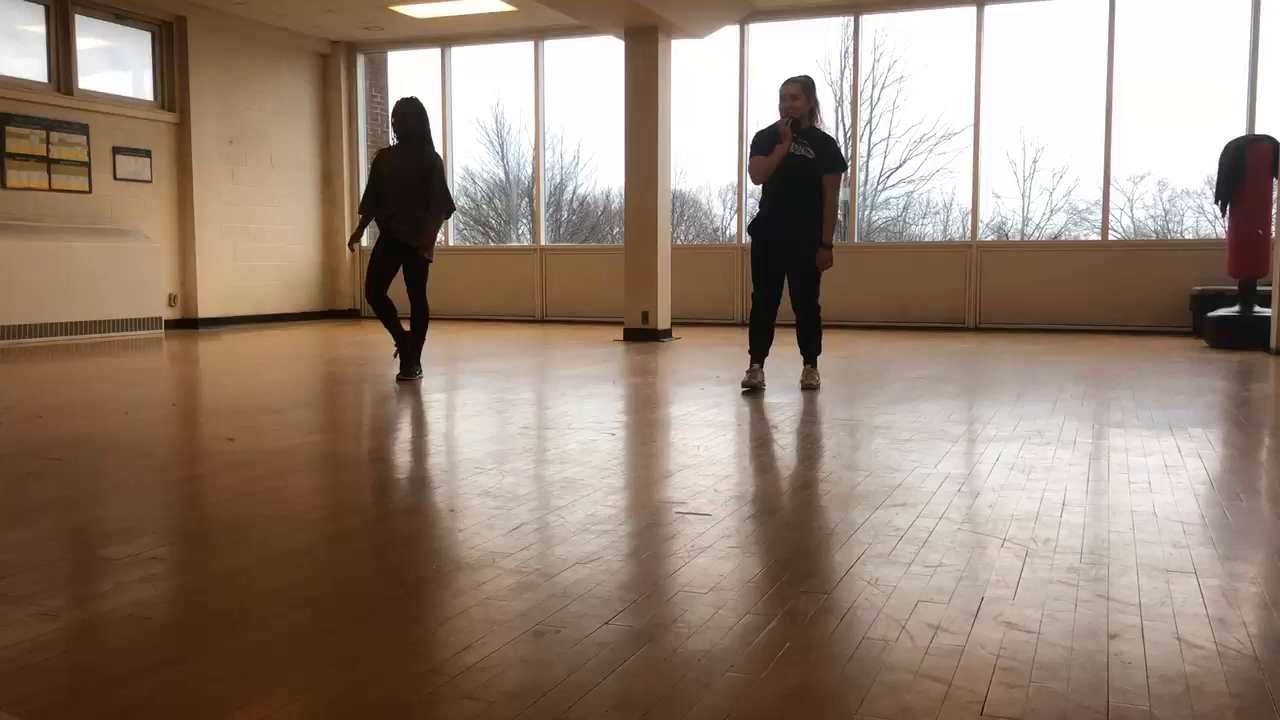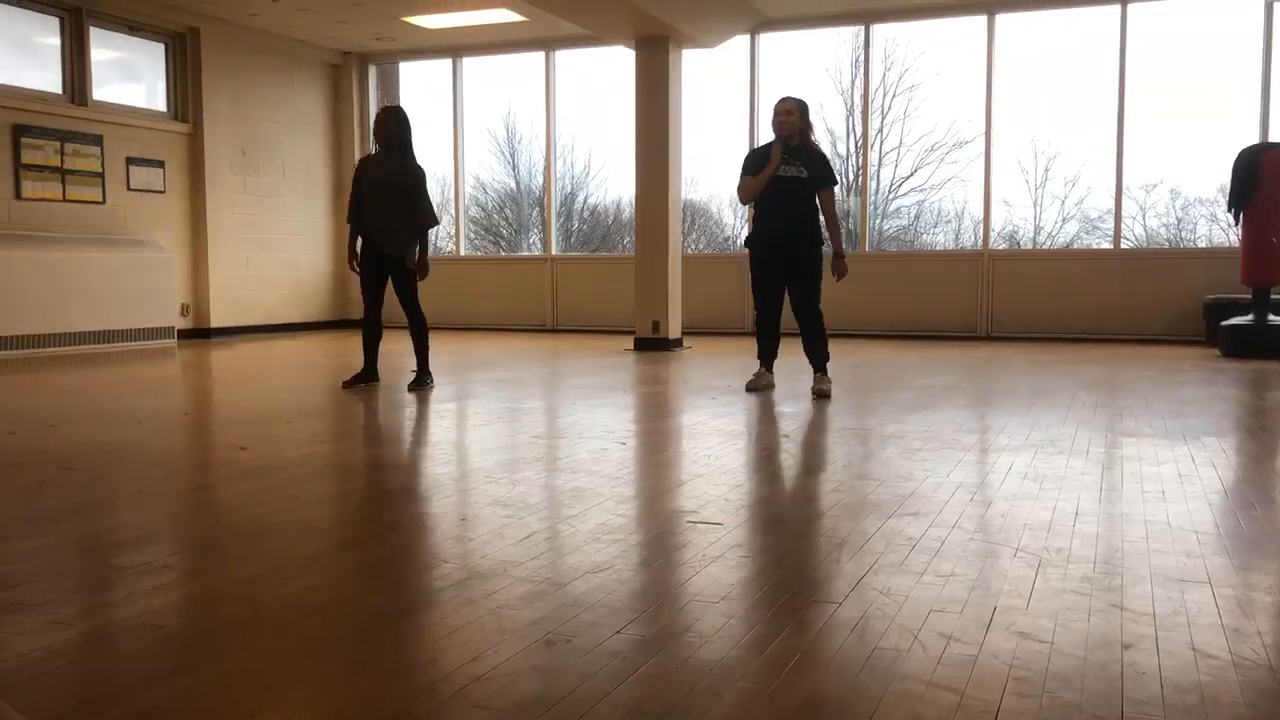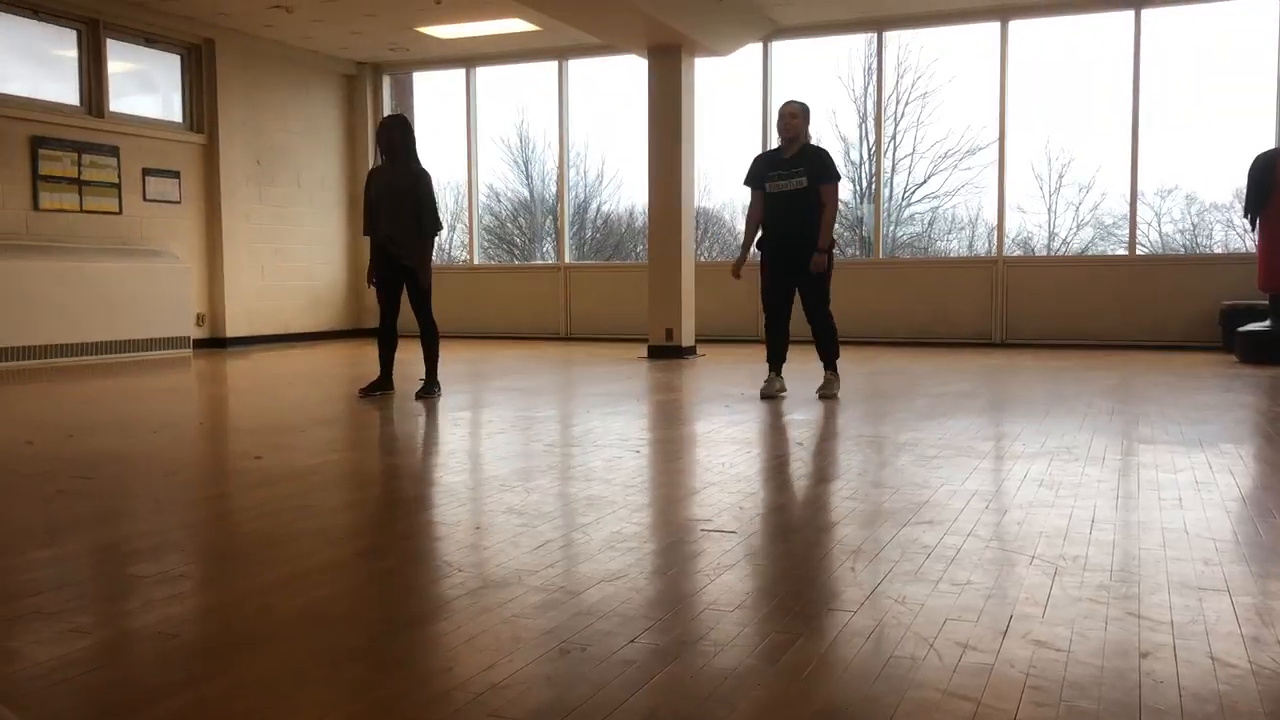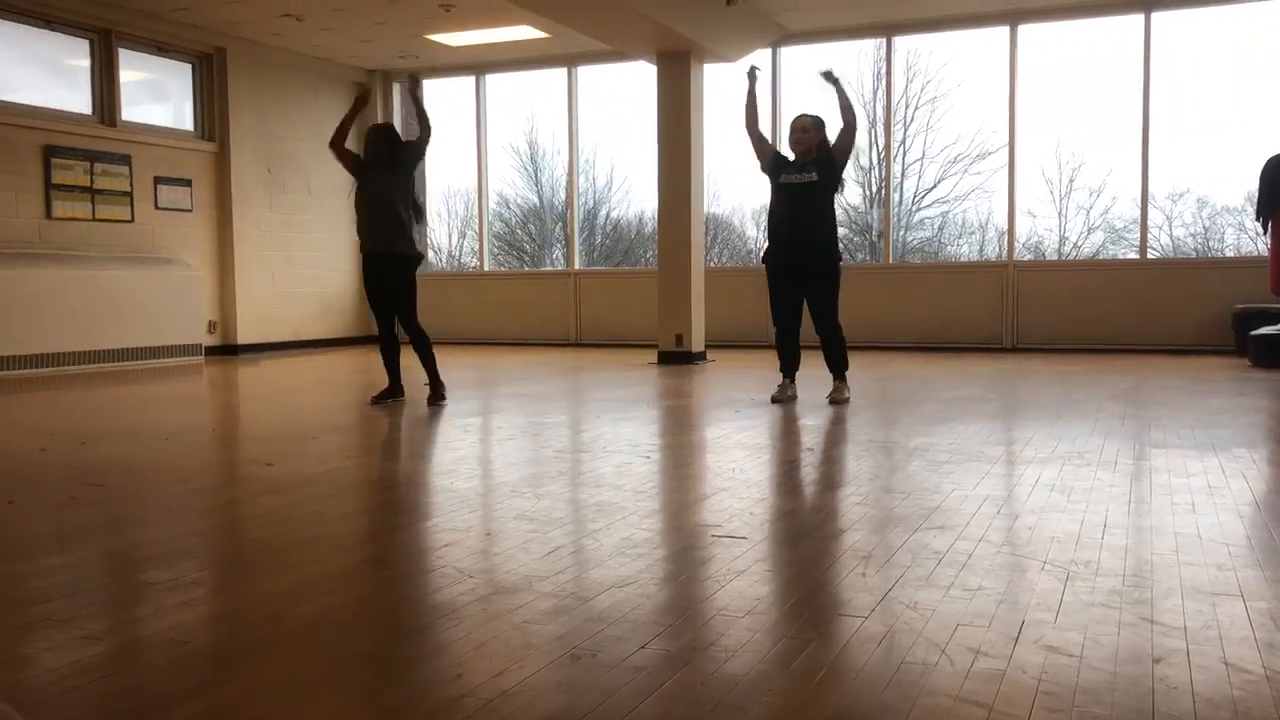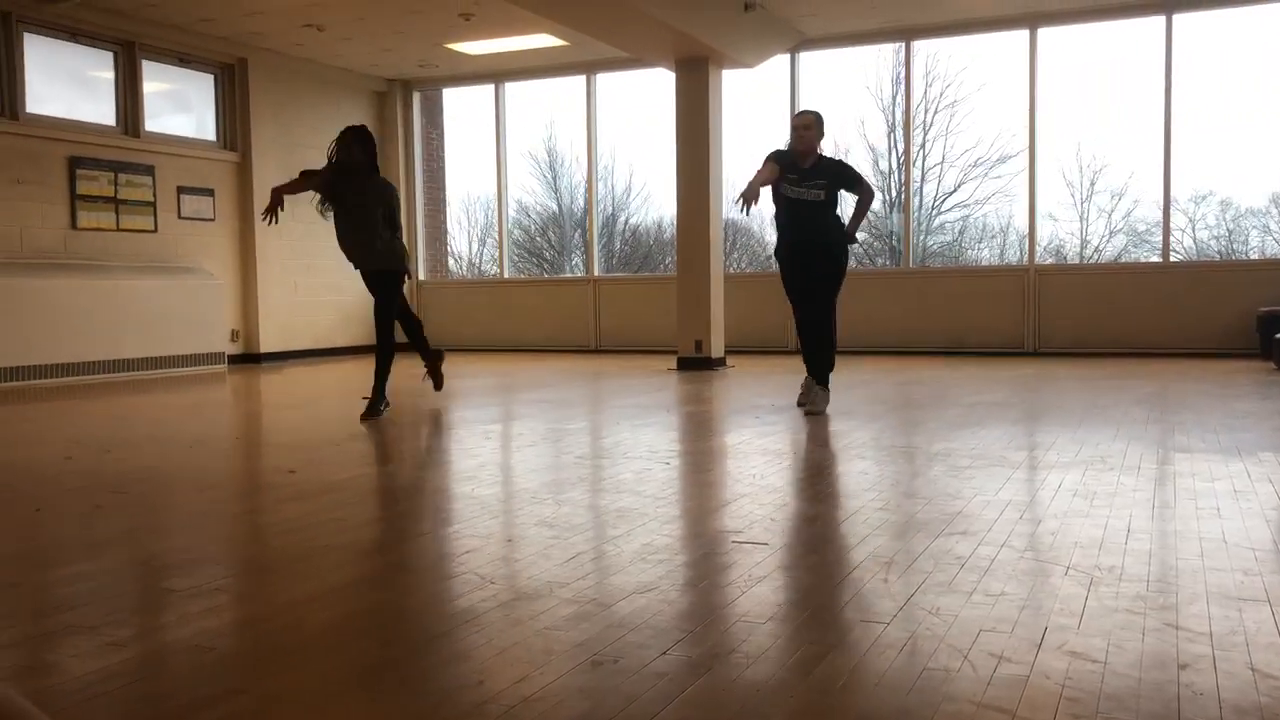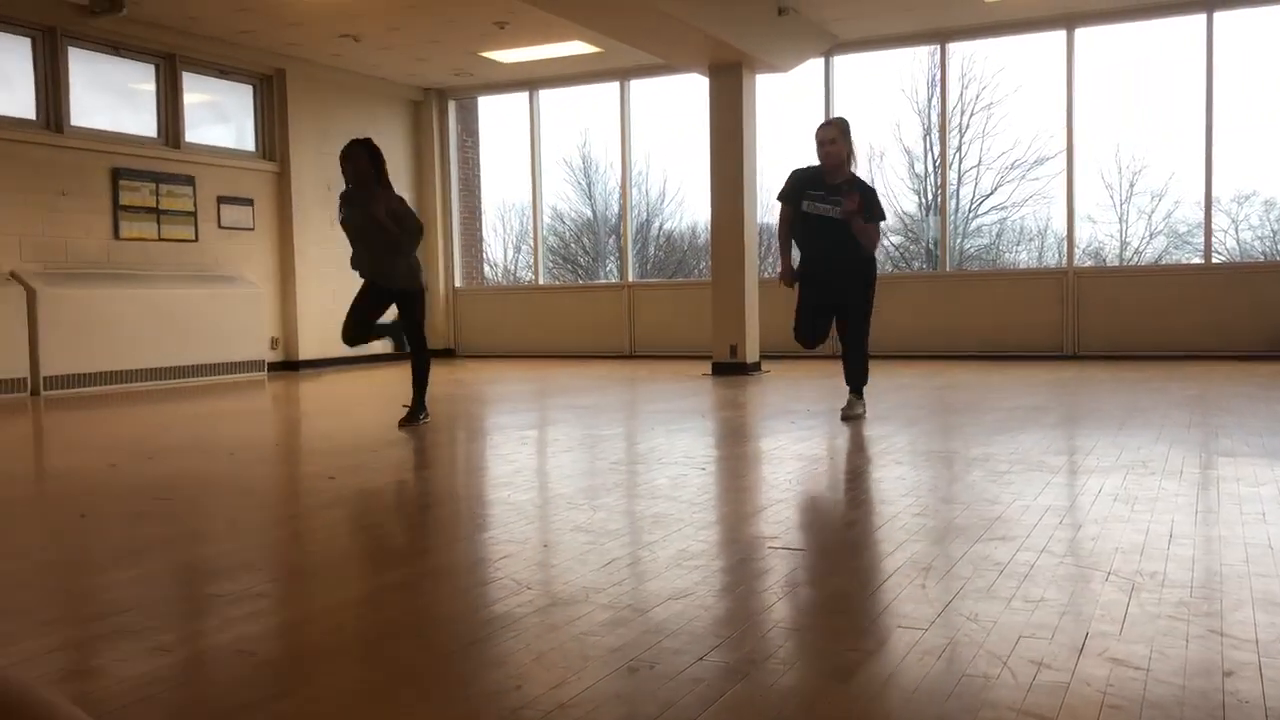
dt=0.5s
person 1, frame 1
left shoulder: (824, 145)
right shoulder: (765, 138)
left elbow: (831, 198)
right elbow: (757, 175)
left wrist: (826, 243)
right wrist: (784, 144)
left hip: (807, 237)
right hip: (768, 233)
left knee: (806, 303)
right knee: (763, 302)
left ankle: (810, 366)
right ankle: (756, 366)
person 1, frame 2
left shoulder: (814, 159)
right shoulder: (758, 157)
left elbow: (828, 210)
right elbow: (745, 197)
left wrist: (838, 253)
right wrist: (773, 165)
left hip: (804, 248)
right hip: (764, 246)
left knee: (808, 311)
right knee: (765, 311)
left ankle: (821, 373)
right ankle: (765, 369)
person 1, frame 3
left shoulder: (818, 158)
right shoulder: (763, 163)
left elbow: (830, 205)
right elbow: (756, 209)
left wrist: (823, 248)
right wrist: (744, 252)
left hip: (811, 249)
right hip: (775, 250)
left knee: (818, 311)
right knee: (774, 314)
left ankle: (831, 374)
right ankle: (775, 375)
person 1, frame 4
left shoulder: (828, 166)
right shoulder: (778, 167)
left elbow: (850, 126)
right elbow: (753, 129)
left wrist: (836, 85)
right wrist: (751, 86)
left hip: (820, 258)
right hip: (781, 259)
left knee: (826, 319)
right knee: (784, 322)
left ankle: (840, 380)
right ankle: (787, 380)
person 1, frame 5
left shoulder: (835, 169)
right shoulder: (780, 161)
left elbow: (867, 194)
right elbow: (765, 175)
left wrist: (851, 228)
right wrist: (751, 188)
left hip: (829, 254)
right hip: (791, 254)
left knee: (822, 316)
right knee: (804, 317)
left ankle: (820, 386)
right ankle: (811, 375)
person 1, frame 6
left shoulder: (864, 192)
right shoulder: (801, 180)
left elbow: (870, 243)
right elbow: (785, 223)
left wrist: (853, 216)
right wrist: (786, 264)
left hip: (856, 273)
right hip: (815, 271)
left knee: (853, 334)
right knee: (808, 335)
left ankle: (856, 396)
right ankle: (821, 317)
person 2, frame 1
left shoulder: (429, 159)
right shoulder: (384, 158)
left elbow: (440, 203)
right elbow: (372, 199)
left wrist: (432, 232)
right wrist: (360, 231)
left hip: (417, 237)
right hip: (388, 235)
left knee: (417, 297)
right knee: (373, 291)
left ankle: (413, 361)
right ankle: (402, 339)
person 2, frame 2
left shoulder: (411, 170)
right shoulder: (365, 166)
left elbow: (422, 215)
right elbow: (355, 211)
left wrist: (423, 254)
right wrist: (352, 247)
left hip: (401, 249)
right hip: (372, 247)
left knee: (411, 307)
right knee: (371, 309)
left ankle: (424, 371)
right ankle: (369, 369)
person 2, frame 3
left shoulder: (418, 176)
right shoulder: (375, 177)
left elbow: (431, 223)
right elbow: (371, 224)
left wrist: (425, 260)
right wrist: (372, 261)
left hip: (413, 258)
right hip: (386, 257)
left knee: (423, 316)
right knee: (387, 317)
left ankle: (432, 379)
right ankle: (385, 377)
person 2, frame 4
left shoulder: (403, 169)
right shoulder: (364, 172)
left elbow: (425, 135)
right elbow: (336, 145)
left wrist: (416, 98)
right wrist: (356, 108)
left hip: (401, 256)
right hip: (373, 258)
left knee: (408, 322)
right knee: (384, 326)
left ankle: (435, 382)
right ankle: (395, 384)
person 2, frame 5
left shoulder: (383, 189)
right shoulder: (334, 179)
left elbow: (394, 230)
right elbow: (306, 181)
left wrist: (401, 262)
right wrist: (279, 192)
left hip: (388, 263)
right hip: (367, 265)
left knee: (384, 325)
right knee: (398, 310)
left ankle: (378, 396)
right ankle: (431, 359)
person 2, frame 6
left shoulder: (391, 202)
right shoulder: (348, 201)
left elbow: (413, 239)
left wrist: (382, 219)
left hip: (405, 278)
right hip: (376, 280)
left knee: (415, 340)
right knee: (352, 334)
left ankle: (419, 406)
right ankle: (392, 329)
